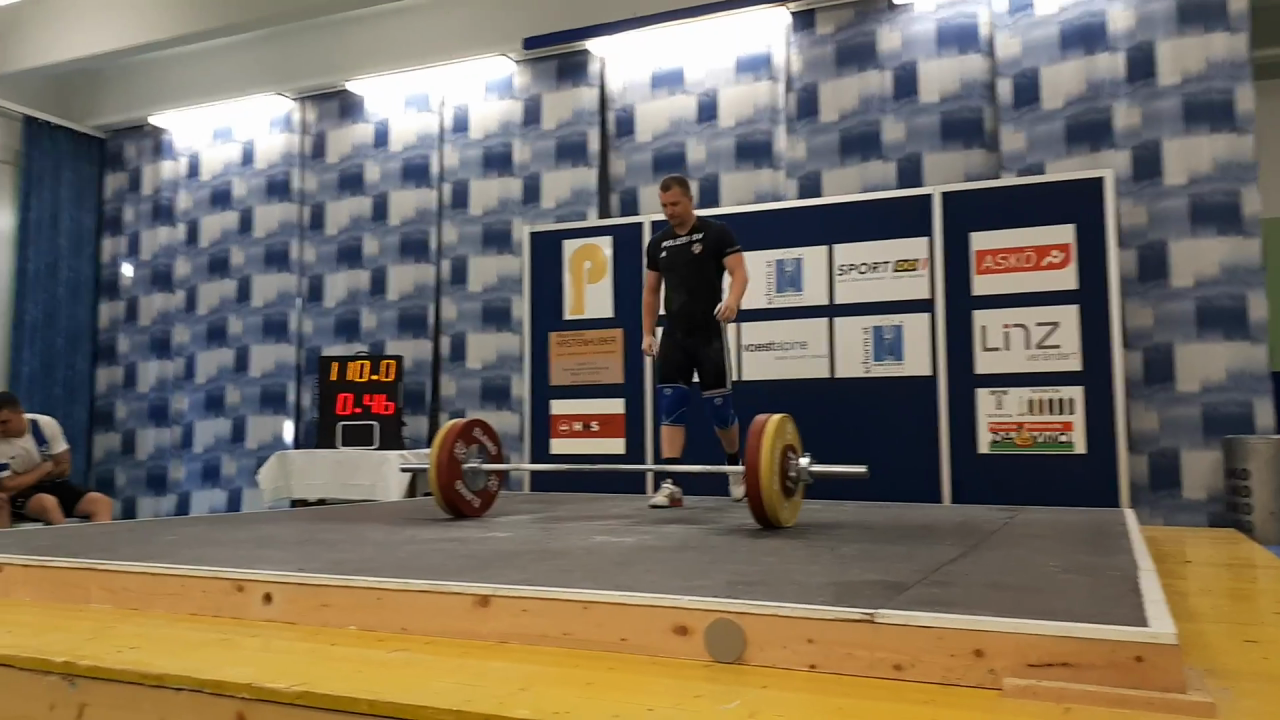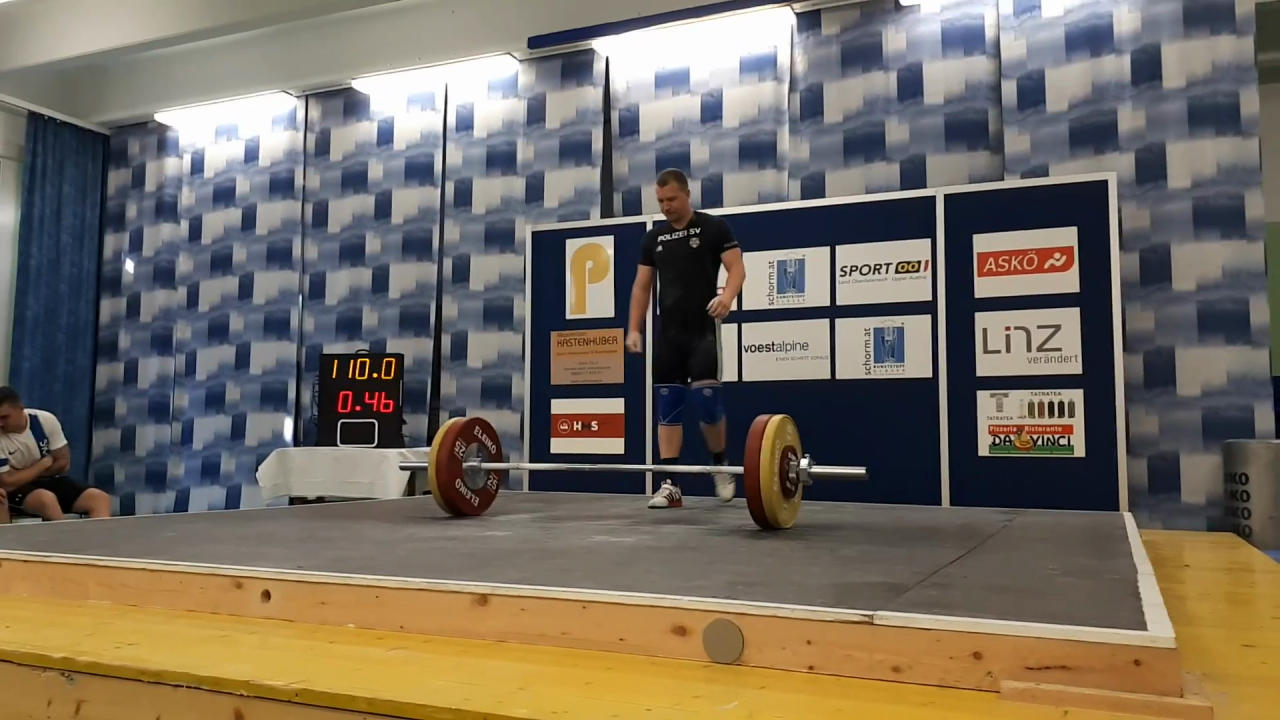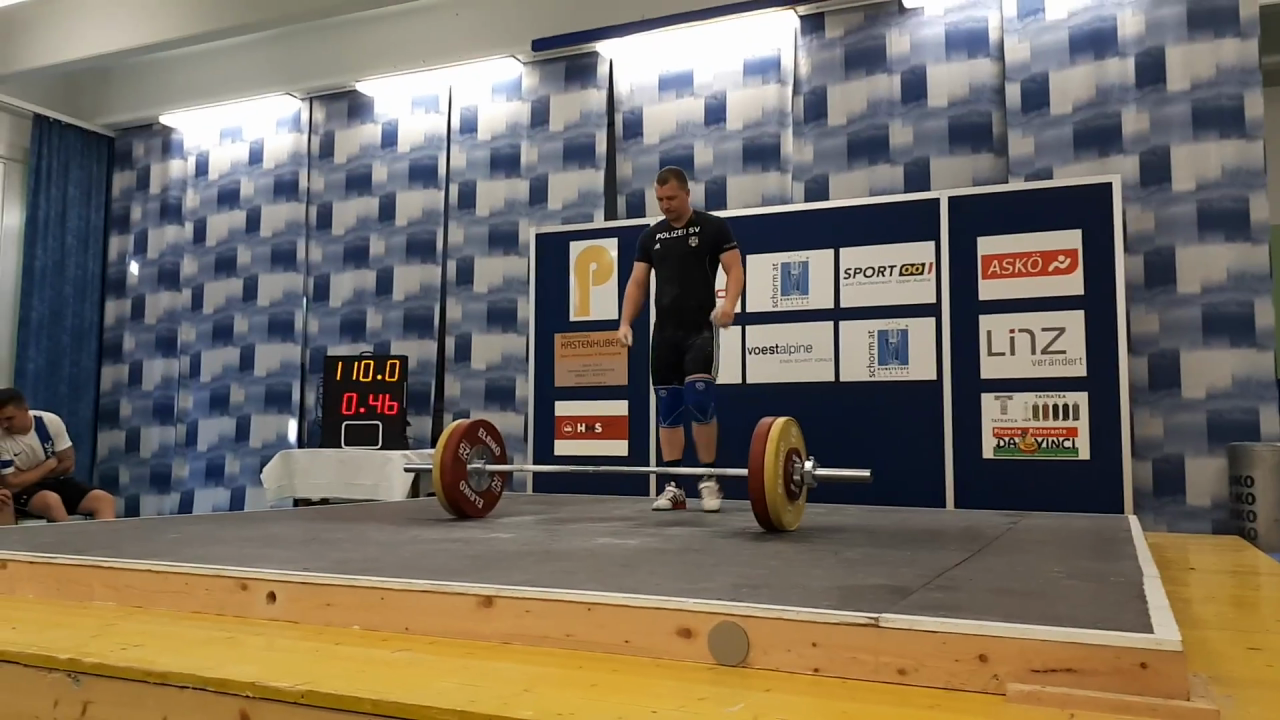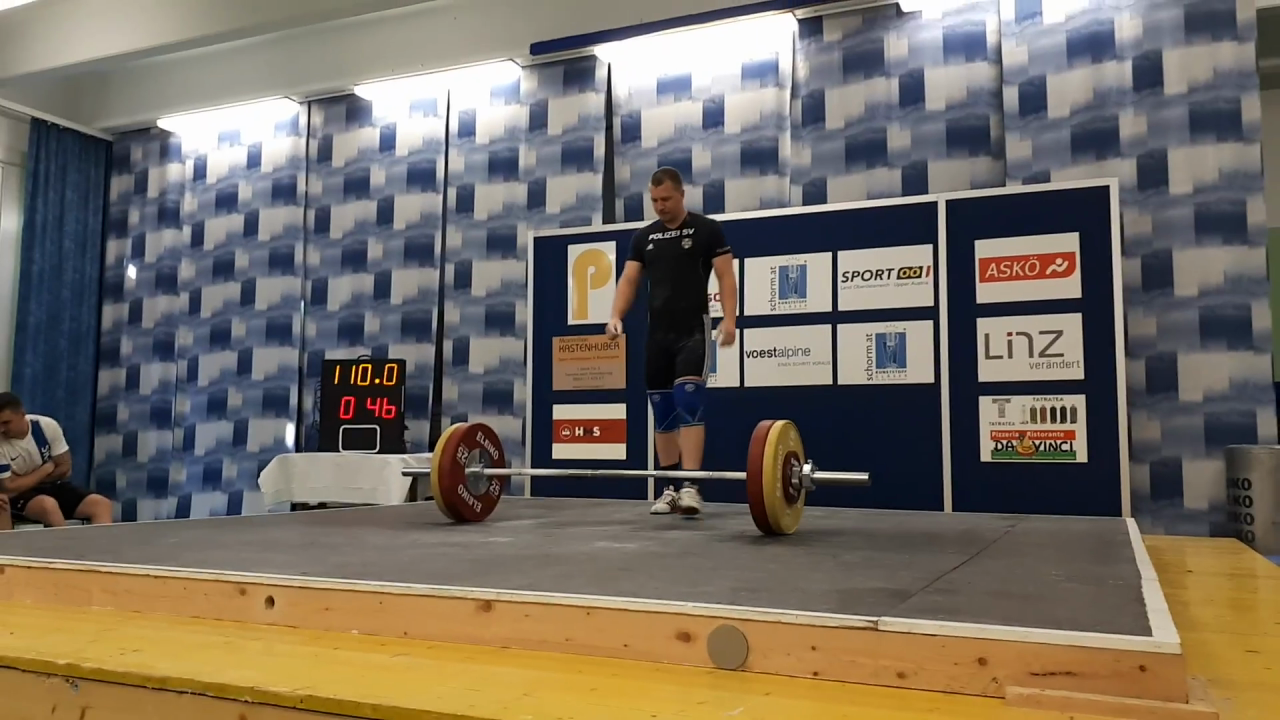
dt=0.1s
person 1, frame 1
left shoulder: (717, 233)
right shoulder: (658, 243)
left elbow: (739, 273)
right elbow: (651, 290)
left wrist: (732, 301)
right wrist: (648, 332)
left hip: (709, 334)
right hip: (674, 334)
left knee: (718, 405)
right knee: (670, 405)
left ankle: (734, 465)
right ankle: (670, 483)
person 1, frame 2
left shoulder: (714, 227)
right shoulder: (653, 238)
left elbow: (736, 268)
right elbow: (642, 286)
left wrist: (727, 296)
right wrist: (634, 328)
left hip: (702, 328)
right hip: (667, 330)
left knee: (706, 400)
right knee: (668, 405)
left ankle: (721, 465)
right ankle: (669, 484)
person 1, frame 3
left shoulder: (713, 227)
right shoulder: (651, 236)
left elbow: (735, 270)
right elbow: (637, 282)
left wrist: (729, 302)
right wrist: (626, 322)
left hip: (701, 328)
right hip: (665, 329)
left knee: (698, 398)
right knee: (668, 406)
left ankle: (708, 479)
right ankle: (674, 485)
person 1, frame 4
left shoulder: (707, 229)
right shoulder: (644, 237)
left elbow: (727, 276)
right elbow: (628, 280)
left wrist: (729, 318)
right wrist: (615, 316)
left hip: (693, 330)
right hip: (657, 332)
left knee: (688, 401)
right knee: (662, 410)
left ankle: (690, 487)
right ankle: (670, 489)
